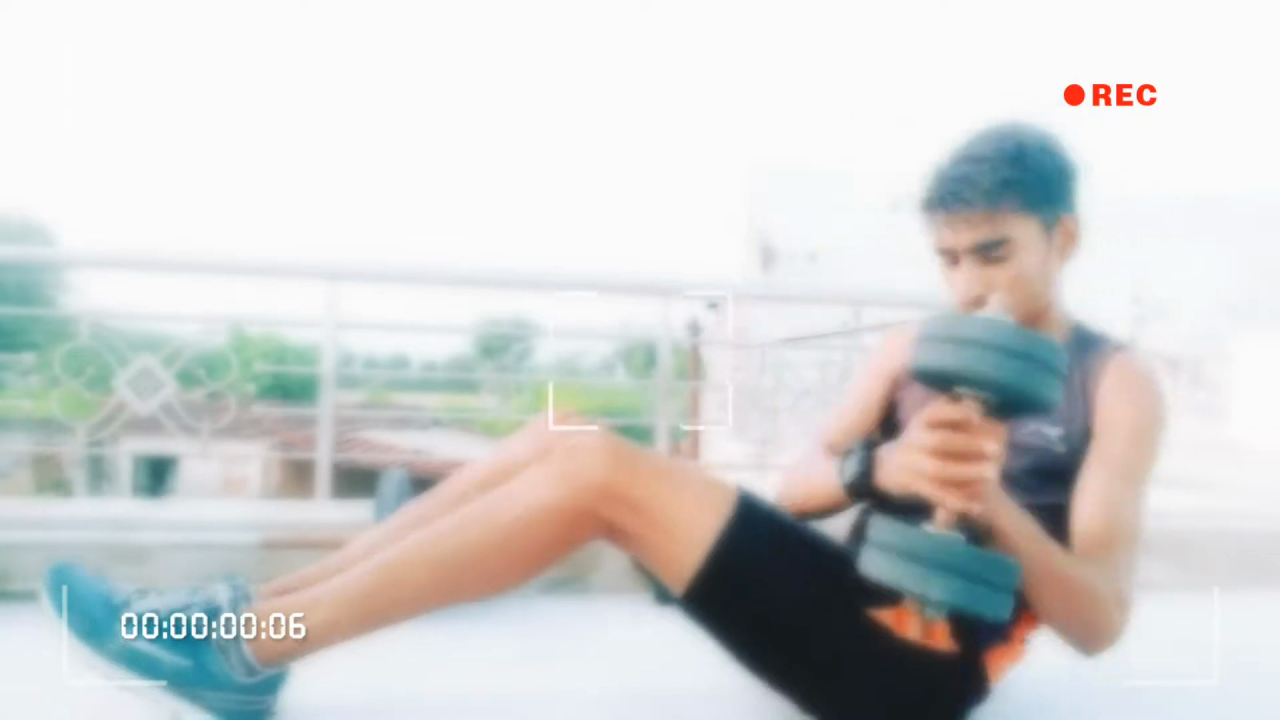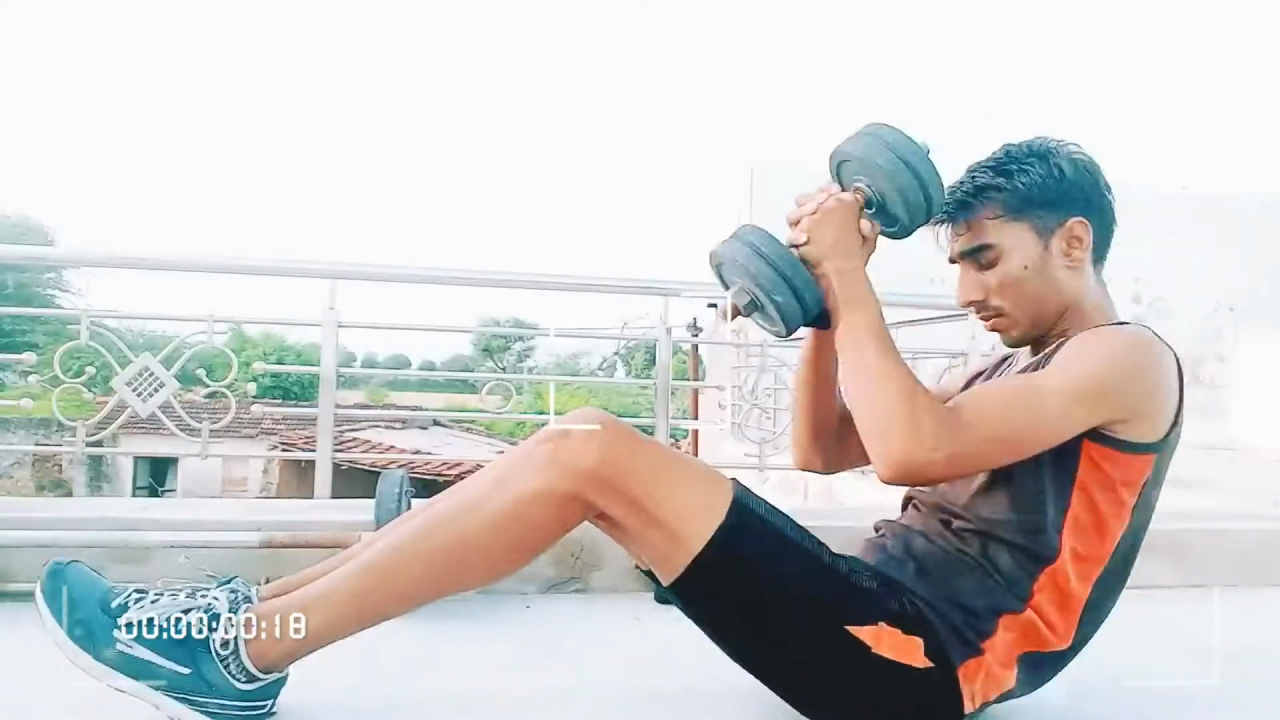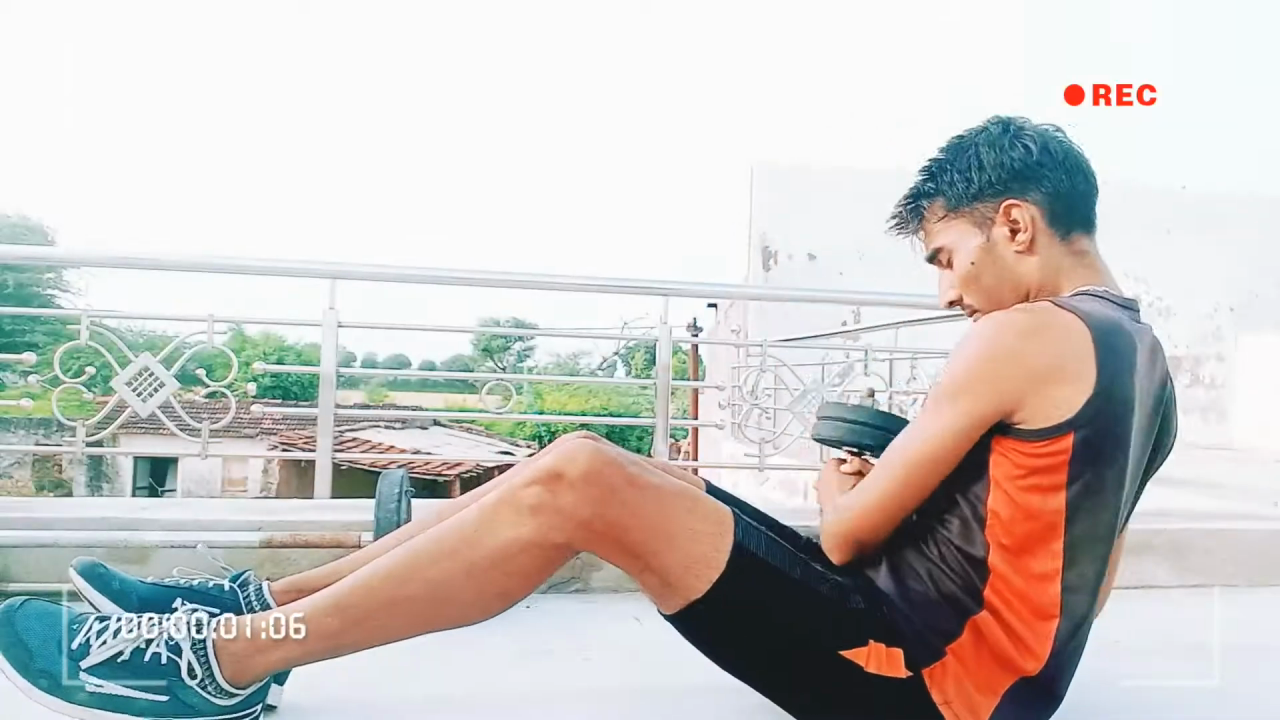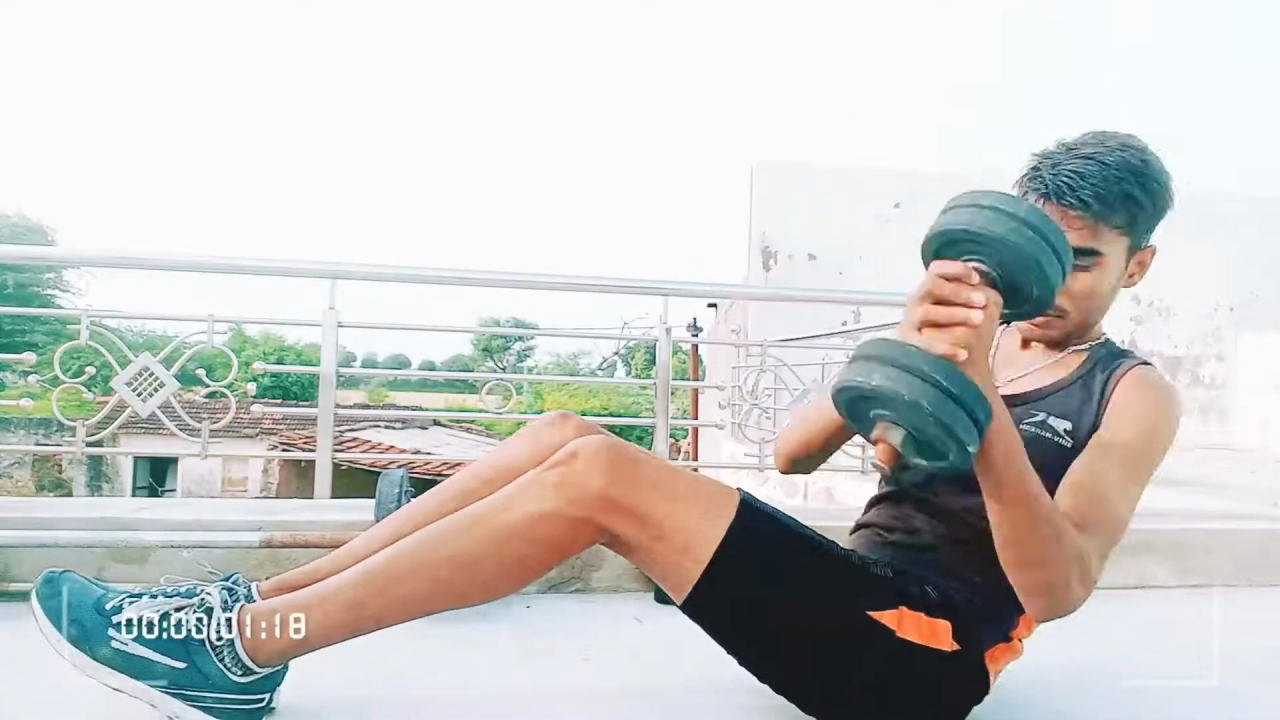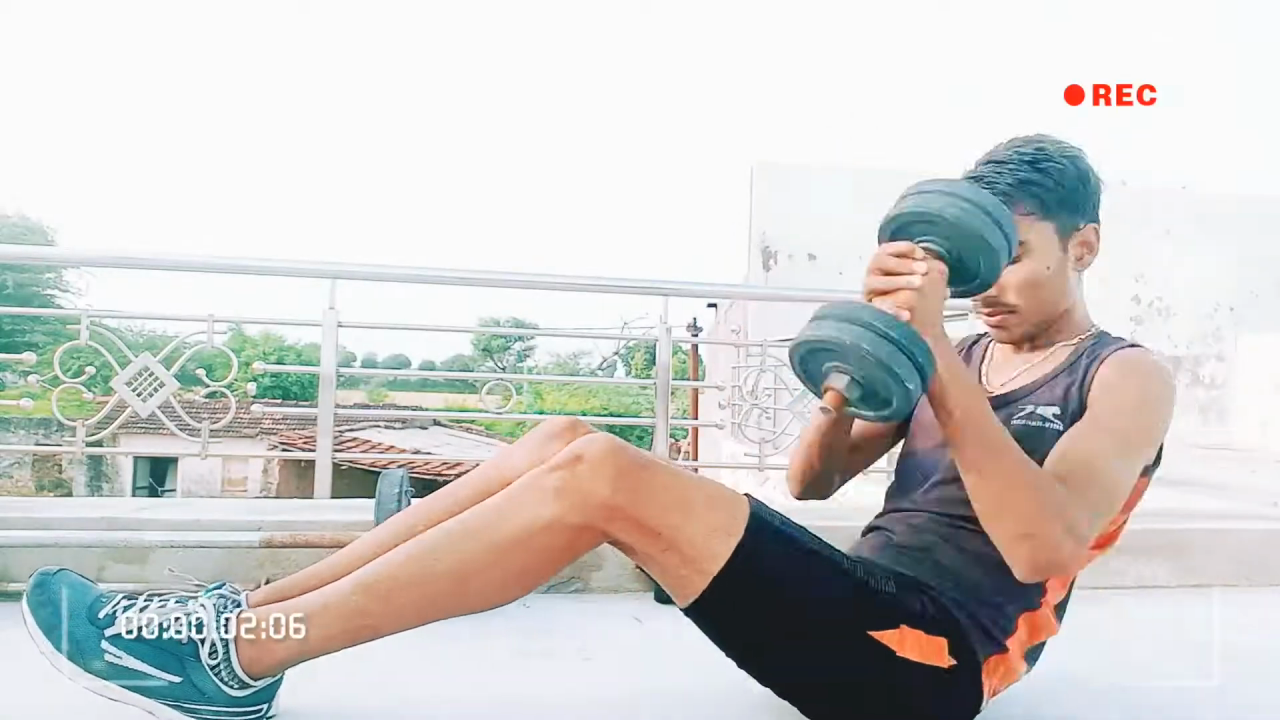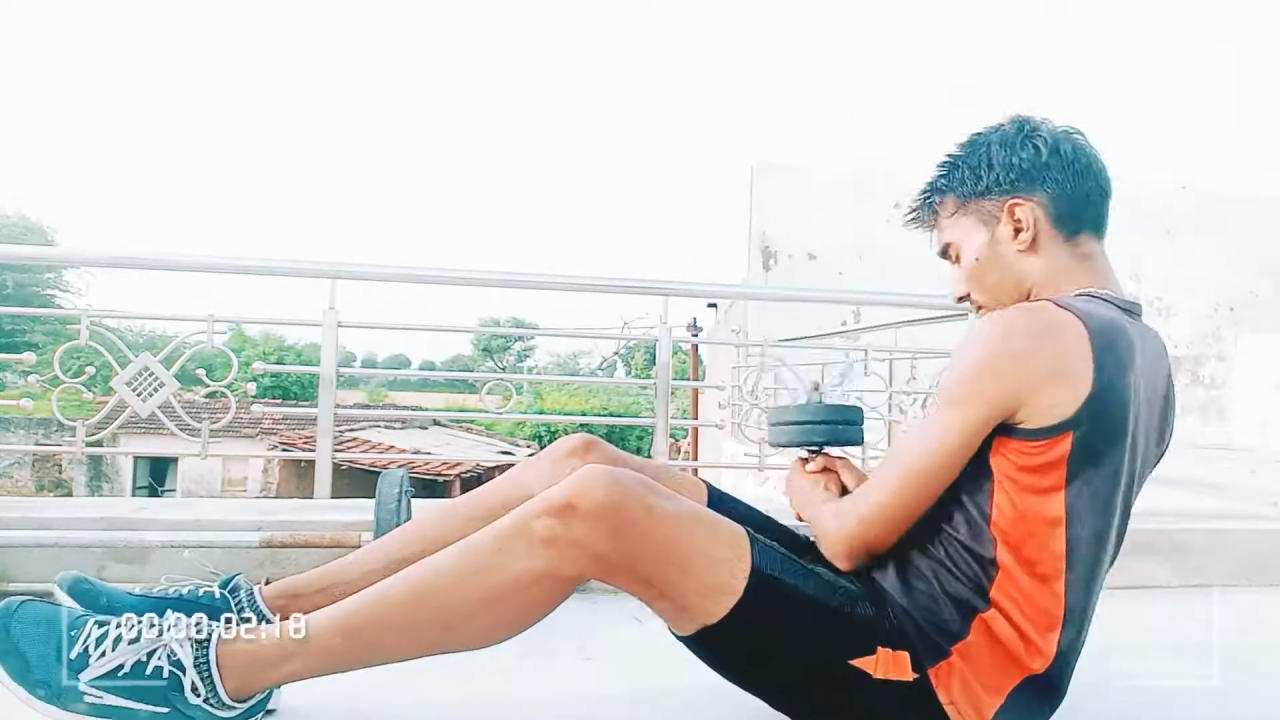
dt=0.5s
person 1, frame 1
left shoulder: (1115, 386)
right shoulder: (920, 354)
left elbow: (1100, 620)
right elbow: (800, 490)
left wrist: (997, 515)
right wrist: (874, 471)
right hip: (852, 606)
left knee: (595, 472)
right knee: (557, 442)
right ankle: (255, 611)
person 1, frame 2
left shoulder: (1123, 361)
right shoulder: (1029, 366)
left elbow: (902, 452)
right elbow: (821, 451)
left wrist: (848, 277)
right wrist: (824, 312)
right hip: (883, 613)
left knee: (590, 449)
right knee: (577, 454)
right ankle: (260, 604)
person 1, frame 3
left shoulder: (1028, 339)
right shoulder: (1137, 360)
left elbow: (849, 532)
right elbow: (1077, 569)
left wrist: (841, 490)
left knee: (574, 491)
right knee: (584, 462)
right ankle: (264, 604)
person 1, frame 4
left shoulder: (1133, 401)
right shoulder: (941, 335)
left elbow: (1050, 585)
right elbow: (792, 452)
left wrist: (982, 395)
right hip: (854, 603)
left knee: (595, 474)
right knee: (561, 438)
right ankle: (255, 603)
person 1, frame 5
left shoulder: (1127, 380)
right shoulder: (955, 356)
left elbow: (1038, 549)
right elbow: (808, 477)
left wrist: (937, 359)
right hip: (861, 608)
left knee: (601, 475)
right knee: (561, 445)
right ankle: (248, 607)
person 1, frame 6
left shoulder: (1027, 339)
right shoulder: (1130, 350)
left elbow: (852, 538)
left wrist: (812, 489)
right wrist: (864, 484)
left knee: (588, 515)
right knee: (581, 462)
right ankle: (253, 611)
